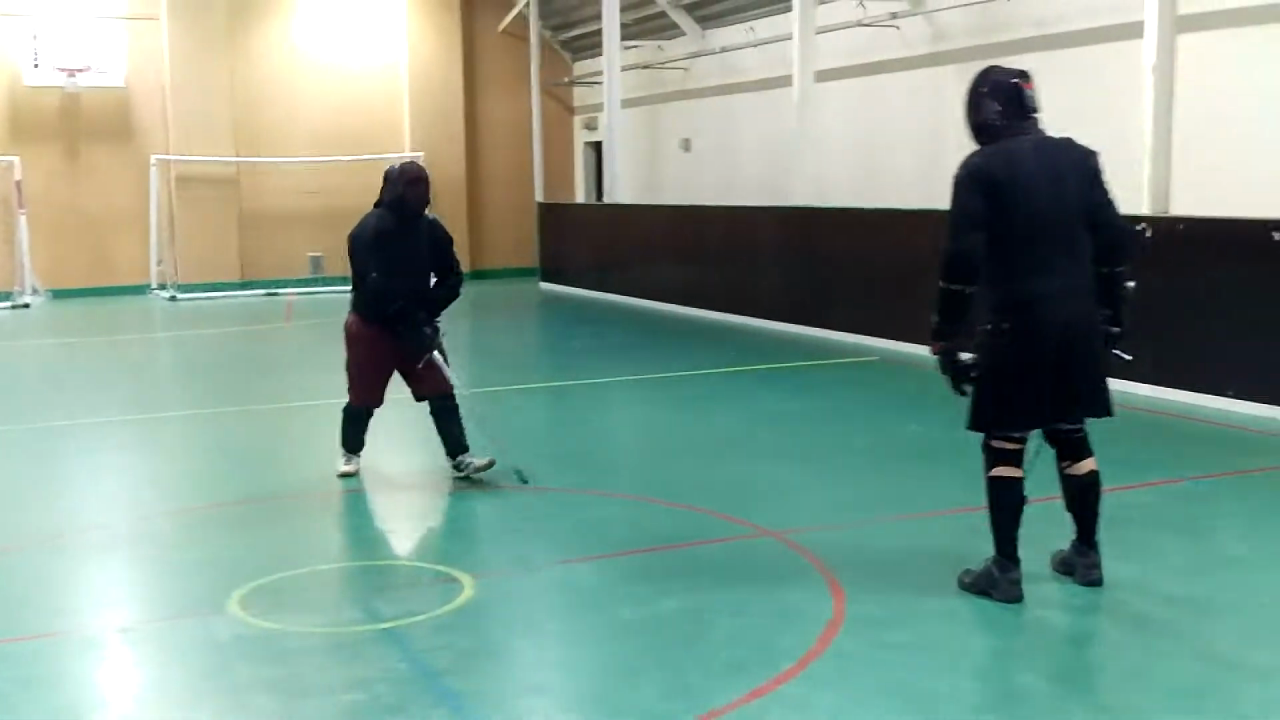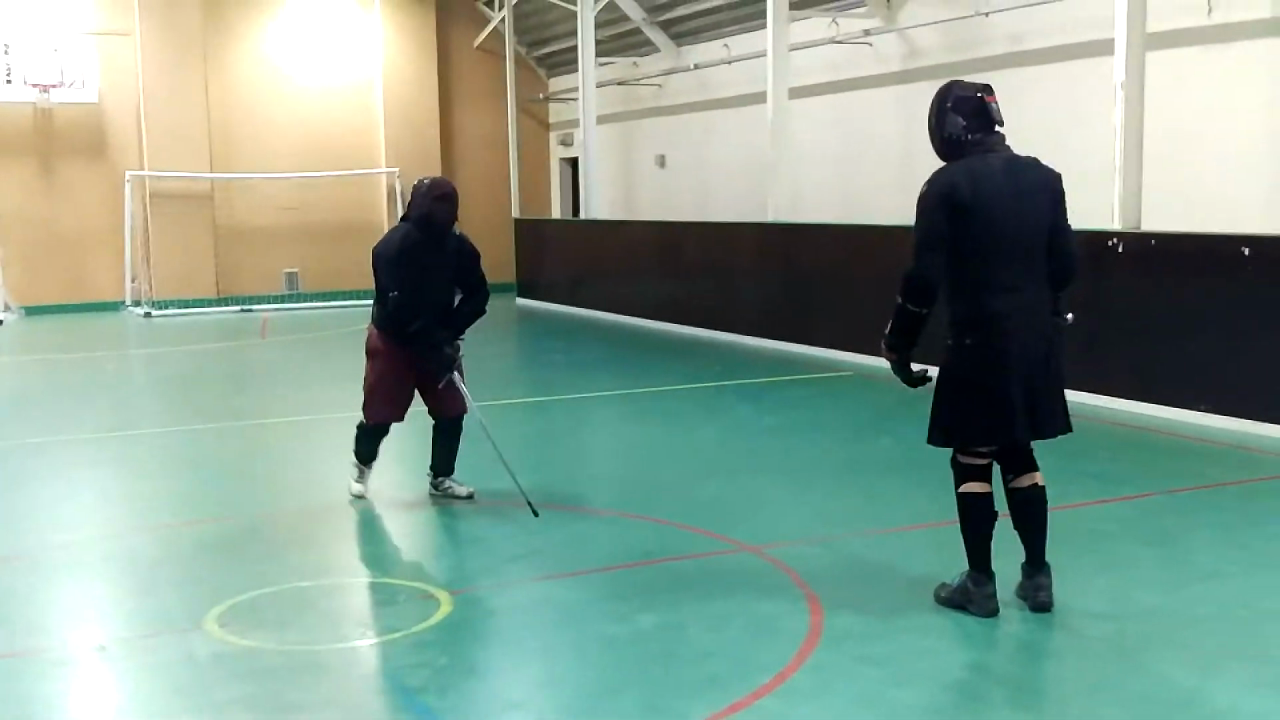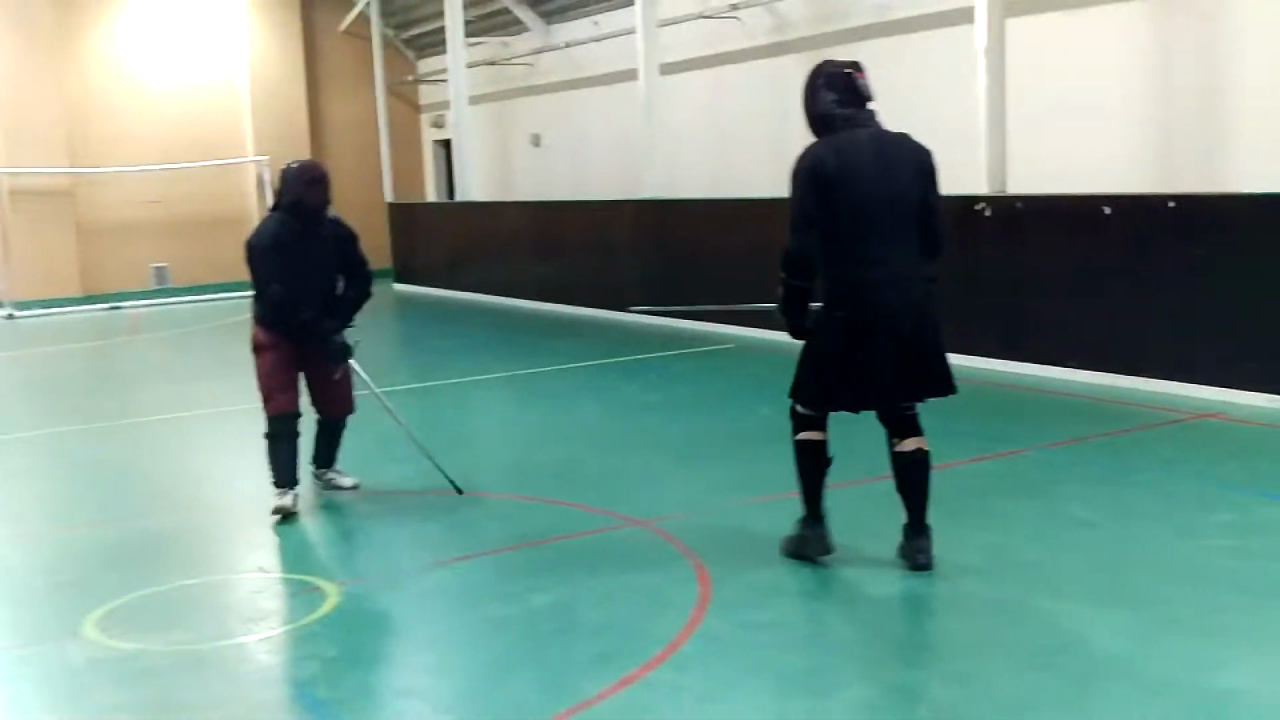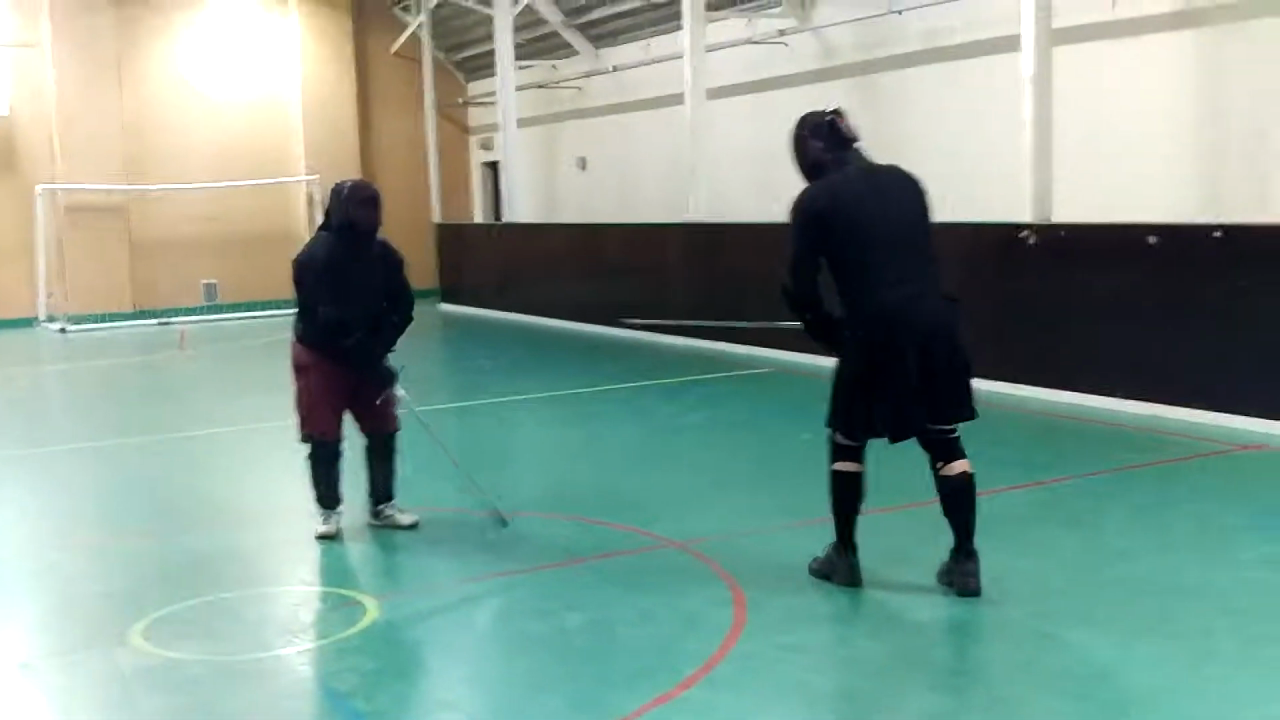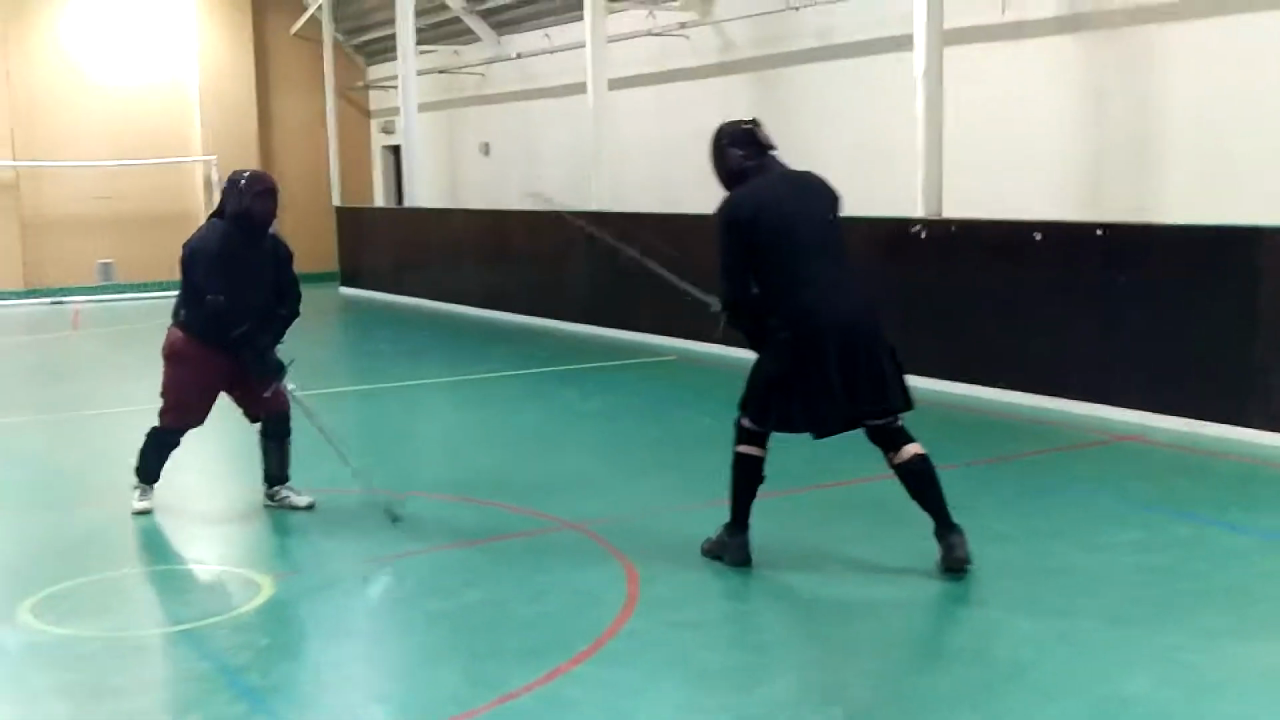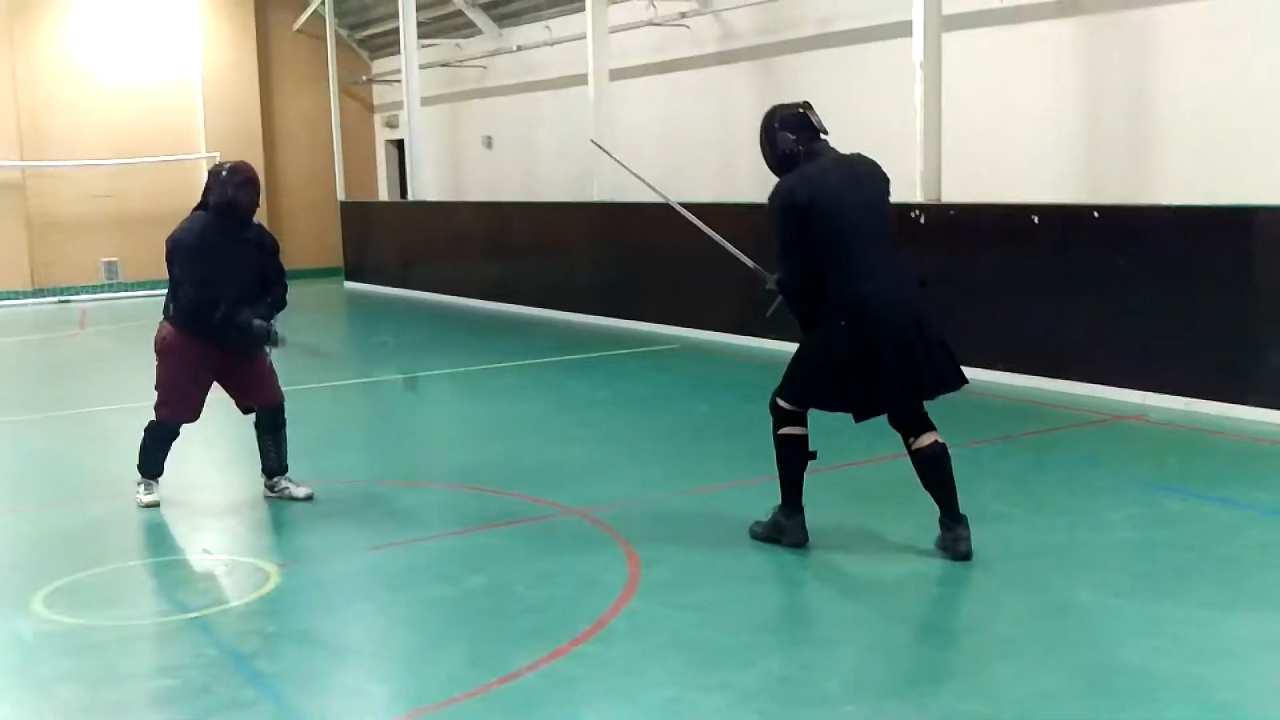
dt=0.4s
person 1, frame 1
left shoulder: (983, 167)
right shoulder: (1078, 158)
left elbow: (962, 258)
right elbow: (1113, 242)
left wrist: (945, 336)
right wrist: (1110, 312)
left hip: (1019, 324)
right hip: (1077, 321)
left knee: (1004, 445)
right knee: (1071, 436)
left ankle: (1005, 568)
right ankle: (1086, 554)
person 1, frame 2
left shoulder: (948, 184)
right shoulder: (1042, 178)
left elbow: (925, 276)
right elbow: (1063, 265)
left wrist: (898, 343)
left hip: (980, 340)
right hip: (1035, 338)
left knee: (972, 462)
right knee: (1020, 456)
left ankle: (980, 583)
right ankle: (1037, 574)
person 1, frame 3
left shoulder: (819, 159)
right shoulder: (913, 153)
left elbow: (803, 247)
right elbow: (933, 237)
left wrist: (793, 308)
left hip: (853, 310)
right hip: (911, 306)
left knee: (807, 412)
right knee: (902, 420)
left ankle: (814, 526)
right ankle: (917, 536)
person 1, frame 4
left shoulder: (815, 200)
right shoulder: (903, 181)
left elbow: (800, 287)
right elbow: (922, 255)
left wrist: (830, 333)
left hip: (876, 332)
right hip: (933, 324)
left knee: (847, 443)
right knee: (944, 441)
left ankle: (844, 556)
right ankle: (964, 560)
person 1, frame 5
left shoulder: (737, 206)
right shoulder: (817, 186)
left elbow: (737, 291)
left wrist: (761, 335)
left hip: (802, 330)
right hip: (856, 321)
left knee: (752, 428)
right knee: (888, 430)
left ankle: (735, 536)
right ankle: (950, 536)
person 1, frame 6
left shoulder: (790, 191)
right shoulder: (868, 169)
left elbow: (796, 279)
left wrist: (815, 327)
right wrist: (797, 281)
left hip: (854, 318)
right hip: (904, 309)
left knee: (787, 406)
right knee: (912, 418)
left ankle: (790, 517)
right ankle: (954, 527)
person 2, frame 1
left shoulder: (431, 229)
right shoulder: (370, 231)
left elbow: (451, 278)
right elbow: (375, 286)
left wrist: (426, 315)
right wrist: (411, 321)
left hip: (415, 326)
right hip: (372, 327)
left knee: (442, 391)
right knee: (363, 399)
left ankle: (460, 458)
right ankle: (351, 453)
person 2, frame 2
left shoulder: (459, 246)
right shoulder: (394, 245)
left elbow: (476, 296)
right elbow: (394, 303)
left wrist: (449, 334)
right wrist: (429, 342)
left hip: (438, 341)
right hip: (393, 341)
left knee: (452, 412)
right knee: (379, 414)
left ankle: (441, 477)
right ankle: (362, 468)
person 2, frame 3
left shoulder: (335, 231)
right shoulder: (269, 236)
left elbow: (360, 281)
right elbow: (277, 297)
left wrist: (335, 322)
right wrist: (317, 331)
left hip: (323, 334)
right hip: (277, 335)
left knee: (337, 407)
right knee: (282, 414)
left ankle: (324, 468)
right ankle: (285, 489)
person 2, frame 4
left shoulder: (382, 254)
right shoulder: (317, 256)
left elbow: (401, 305)
right elbow: (326, 319)
left wrist: (380, 346)
right wrist: (367, 356)
left hip: (366, 357)
right hip: (320, 357)
left knee: (383, 431)
right knee: (324, 437)
left ankle: (382, 505)
right ankle: (329, 511)
person 2, frame 5
left shoulder: (272, 246)
right shoulder: (209, 244)
left elbow: (288, 299)
right elbow: (217, 308)
left wrist: (265, 341)
right wrist: (253, 350)
left hip: (245, 346)
right hip: (196, 345)
left knee: (277, 413)
right knee: (175, 421)
left ankle: (277, 487)
right ankle: (144, 485)
person 2, frame 6
left shoulder: (257, 236)
right shoulder: (192, 235)
left elbow: (276, 286)
right elbow: (195, 298)
left wrist: (258, 317)
right wrist: (240, 322)
left hip: (237, 338)
right hip: (187, 338)
left knee: (271, 404)
right knee: (171, 415)
left ankle: (276, 478)
right ankle: (148, 479)
